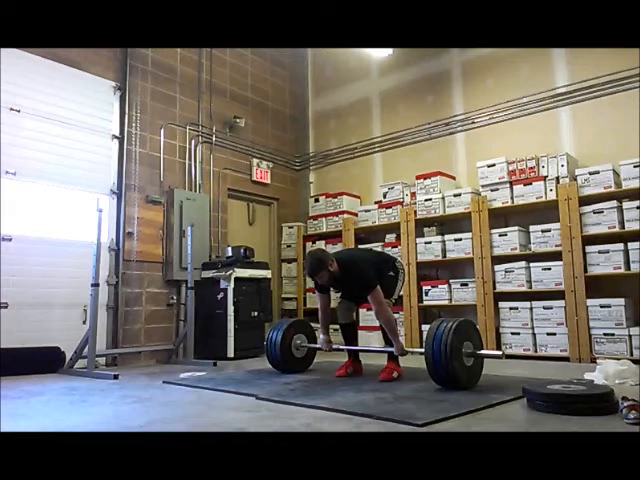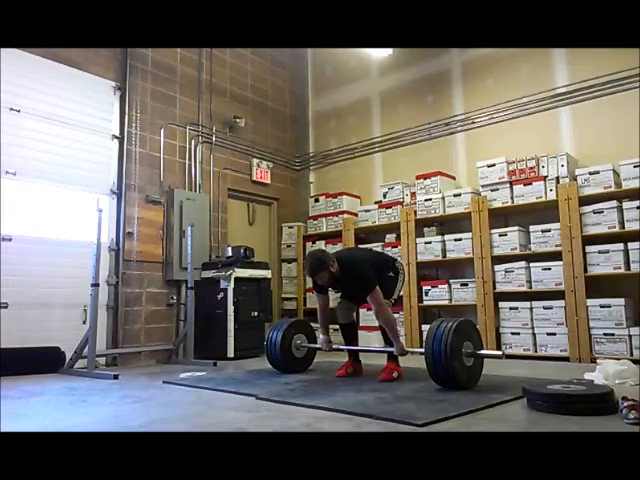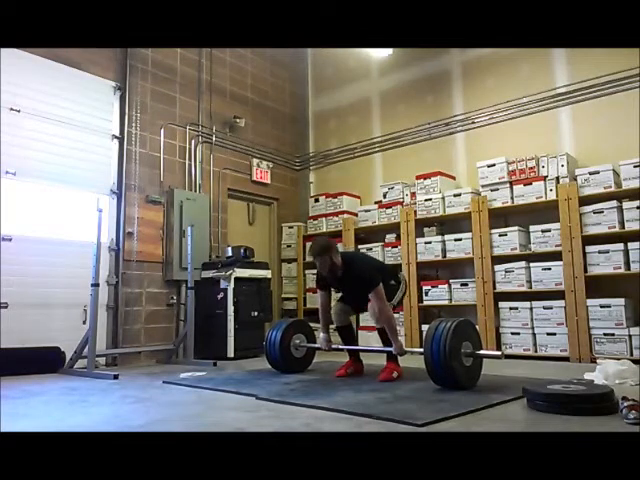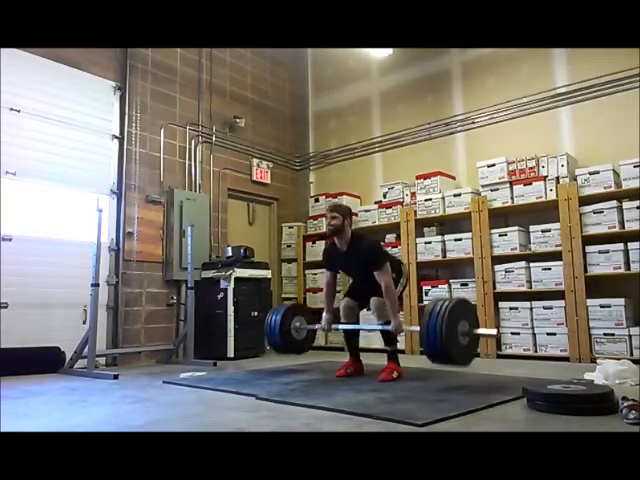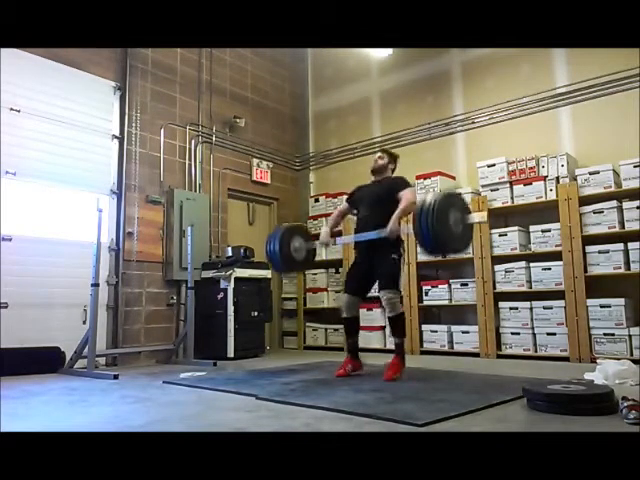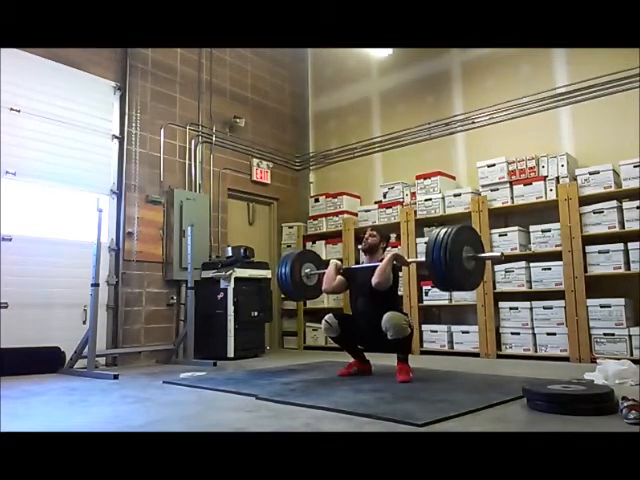
dt=0.7s
person 1, frame 1
left shoulder: (358, 270)
right shoulder: (321, 274)
left elbow: (379, 307)
right elbow: (324, 307)
left wrist: (397, 342)
right wrist: (324, 335)
left hip: (390, 270)
left knee: (383, 306)
right knee: (343, 309)
left ankle: (393, 363)
right ankle: (354, 361)
person 1, frame 2
left shoulder: (357, 270)
right shoulder: (320, 274)
left elbow: (379, 308)
right elbow: (322, 307)
left wrist: (397, 342)
right wrist: (324, 335)
left hip: (390, 271)
left knee: (382, 306)
right knee: (342, 310)
left ankle: (393, 363)
right ankle: (354, 361)
person 1, frame 3
left shoulder: (361, 267)
right shoulder: (322, 274)
left elbow: (381, 306)
right elbow: (324, 304)
left wrist: (396, 341)
right wrist: (324, 333)
left hip: (391, 283)
left knee: (375, 310)
right knee: (337, 311)
left ankle: (392, 363)
right ankle: (354, 361)
person 1, frame 4
left shoulder: (367, 245)
right shoulder: (330, 251)
left elbow: (385, 283)
right elbow: (329, 283)
left wrist: (396, 318)
right wrist: (327, 314)
left hip: (392, 273)
right hip: (364, 278)
left knee: (378, 305)
right knee: (346, 308)
left ankle: (393, 363)
right ankle: (355, 362)
person 1, frame 5
left shoulder: (396, 182)
right shoulder: (360, 190)
left elbow: (410, 200)
right elbow: (341, 211)
left wrist: (395, 218)
right wrist: (327, 228)
left hip: (387, 251)
right hip: (362, 253)
left knee: (389, 298)
right knee: (348, 302)
left ankle: (398, 358)
right ankle: (352, 359)
person 1, frame 6
left shoulder: (388, 267)
right shoulder: (353, 272)
left elbow: (378, 283)
right elbow: (328, 287)
left wrist: (390, 258)
right wrist: (333, 265)
left hip: (389, 331)
left knee: (392, 319)
right knee: (329, 322)
left ankle: (403, 364)
right ankle: (361, 362)
